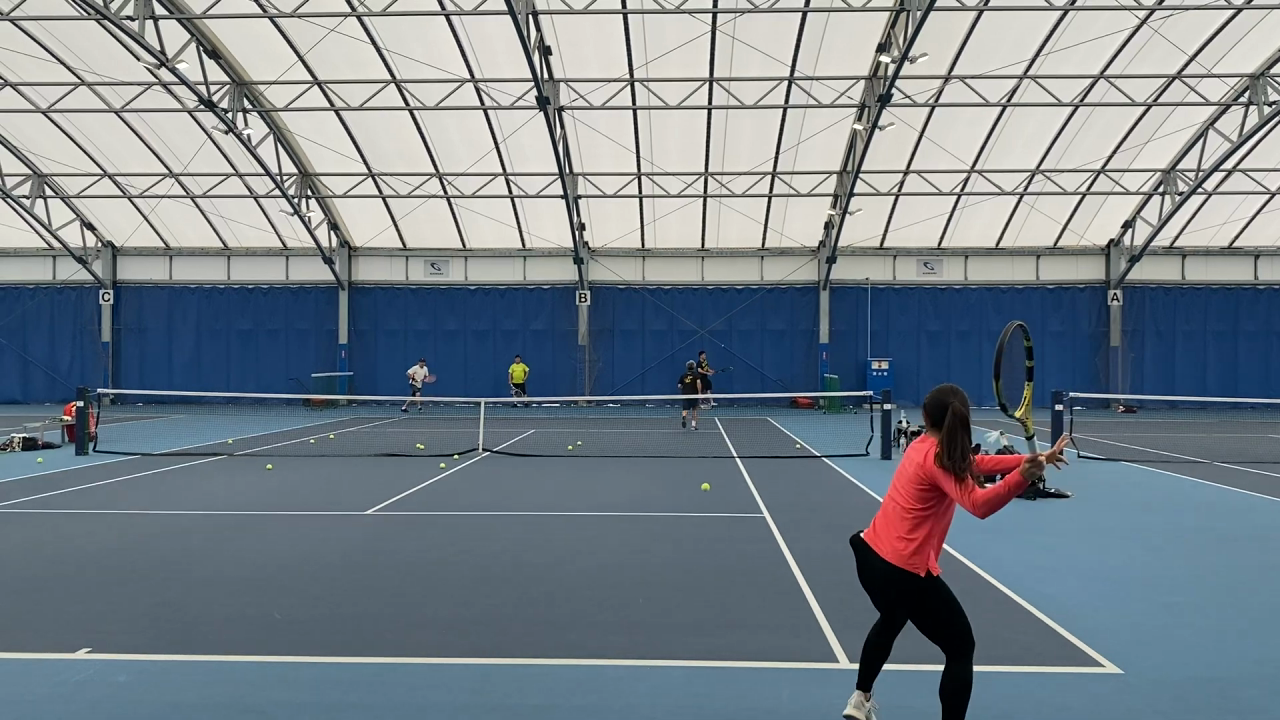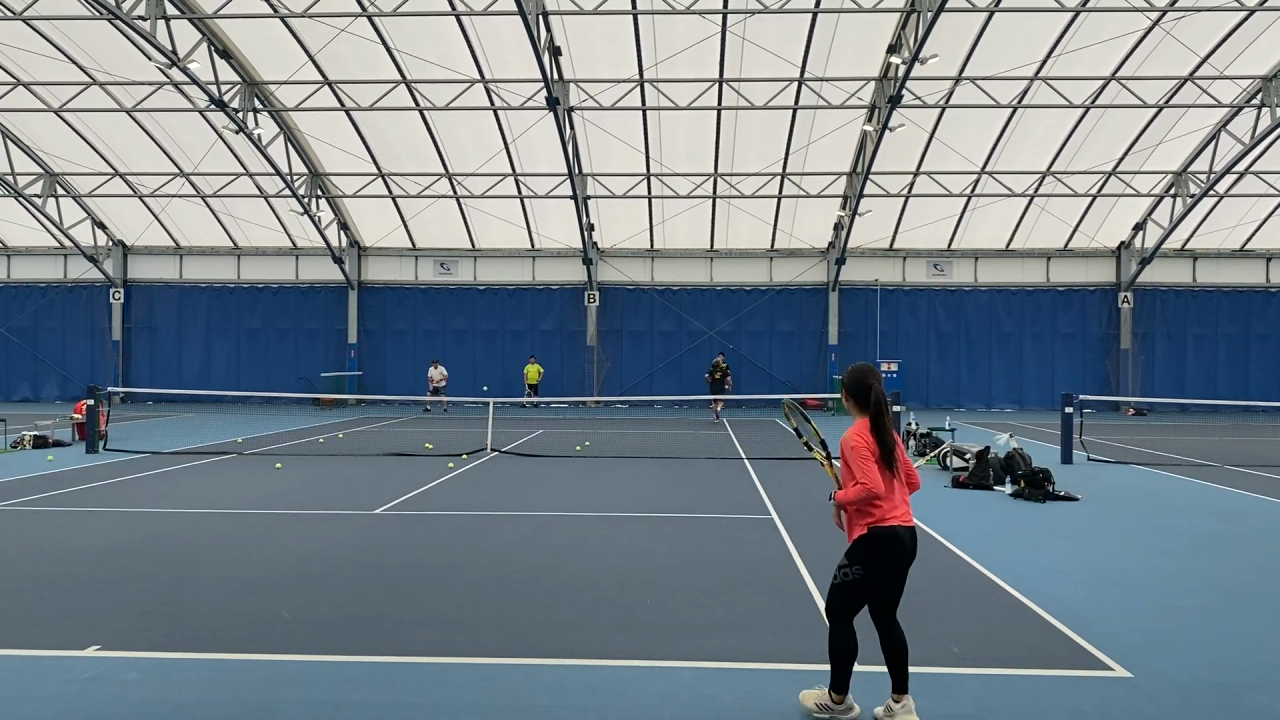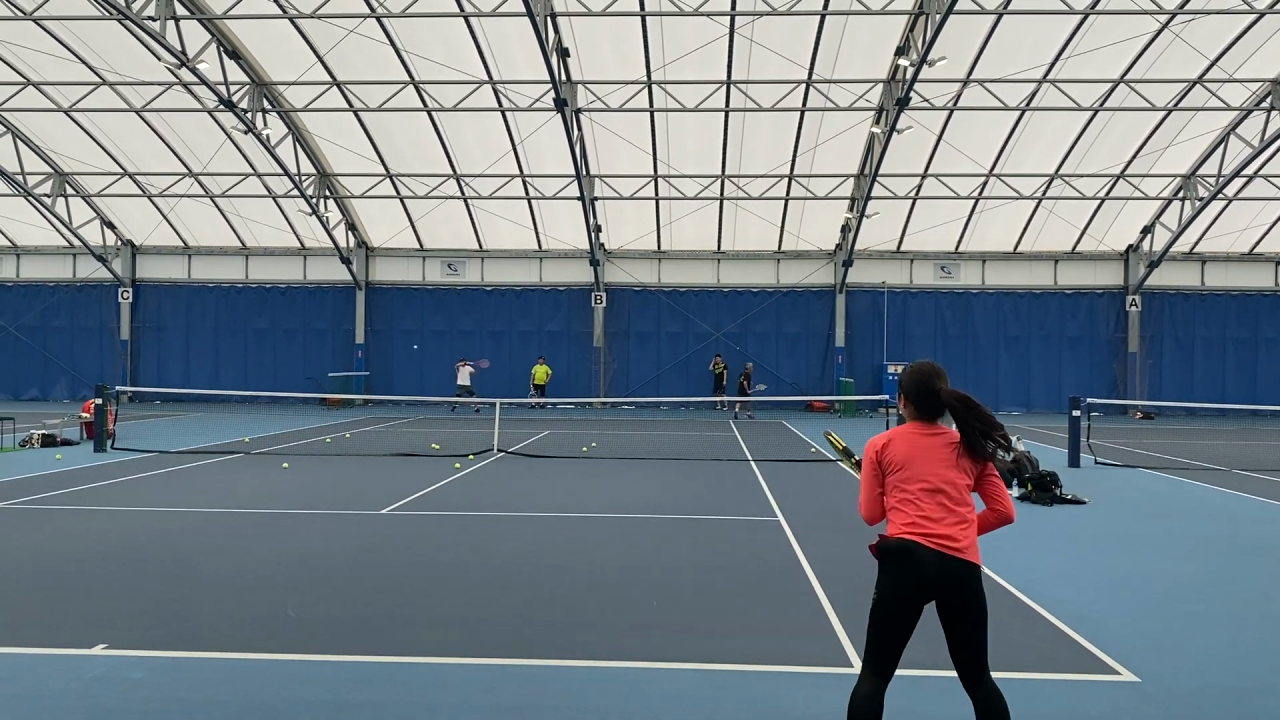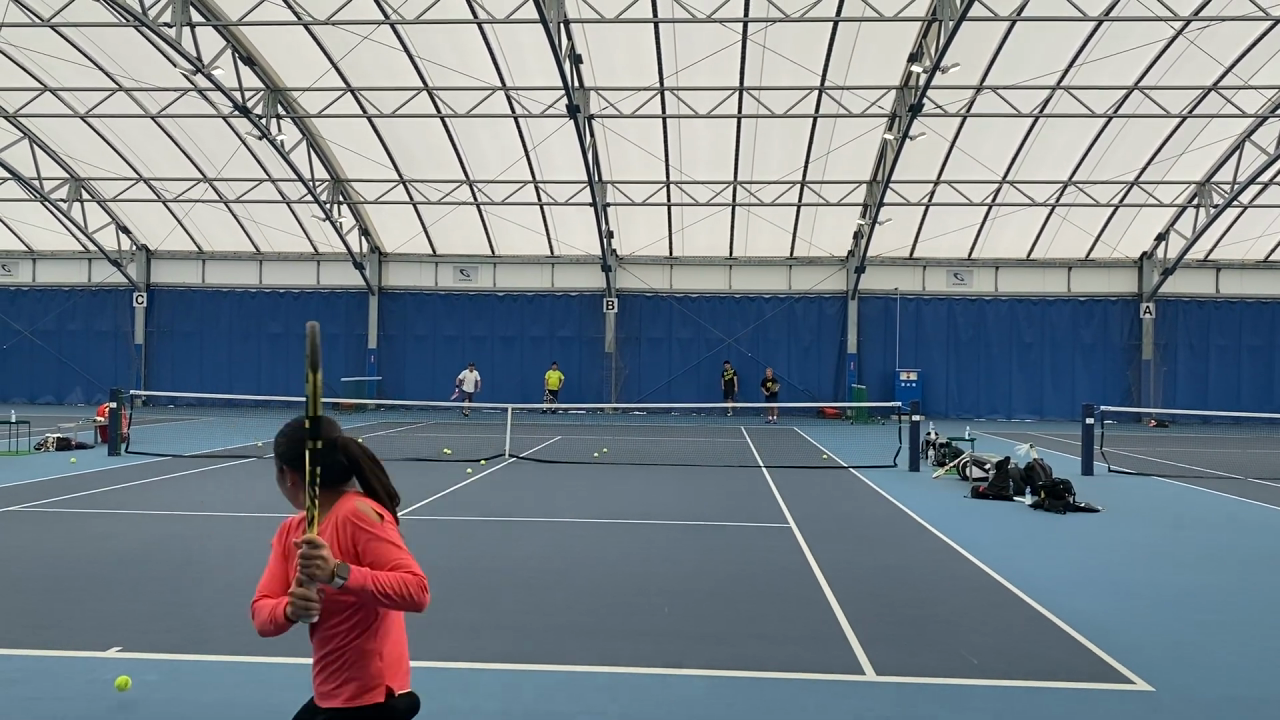
dt=1s
person 1, frame 1
left shoulder: (922, 446)
right shoulder: (940, 457)
left elbow: (973, 464)
right elbow: (978, 504)
left wrist: (1029, 461)
right wrist: (1020, 478)
left hip: (871, 554)
right hip: (904, 570)
left knee: (890, 624)
right knee: (960, 648)
person 1, frame 2
left shoulder: (854, 438)
right shoulder: (890, 434)
left elbow: (870, 489)
right elbow: (912, 482)
left wrist: (838, 496)
left hip: (877, 540)
right hip: (904, 536)
left knee: (839, 614)
right knee: (885, 616)
person 1, frame 3
left shoulder: (881, 444)
right shoulder: (970, 448)
left elbow: (871, 514)
right elbow: (1005, 513)
left hip: (905, 563)
right hip: (963, 570)
left knee: (874, 674)
right knee: (978, 680)
person 1, frame 4
left shoulder: (357, 514)
right shoulder: (290, 532)
left elbow: (416, 590)
right elbow: (263, 616)
left wrist: (339, 575)
right wrist: (293, 608)
